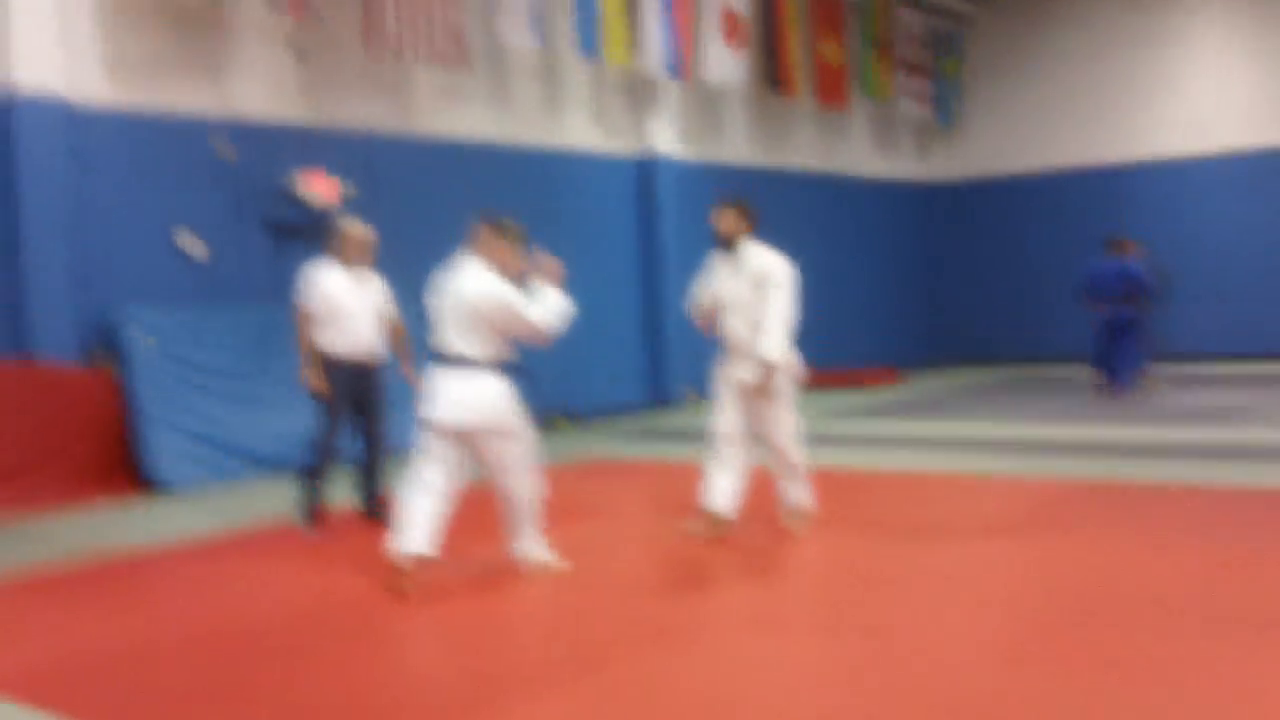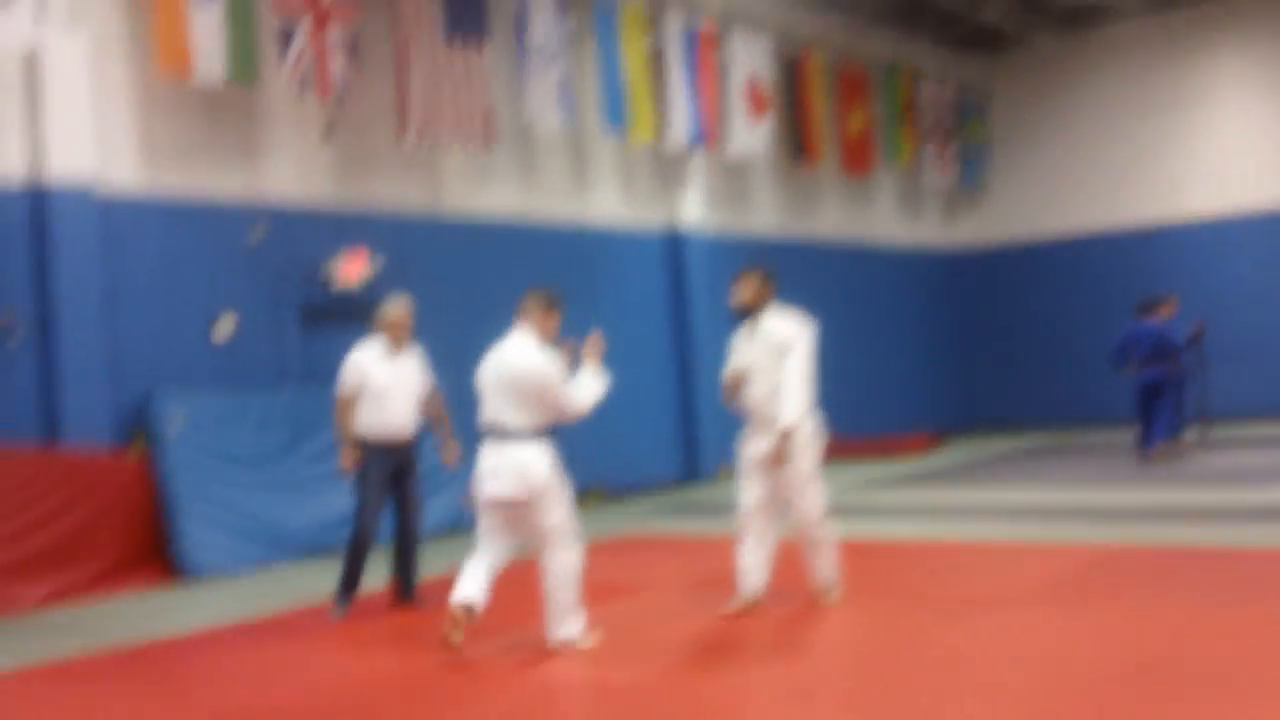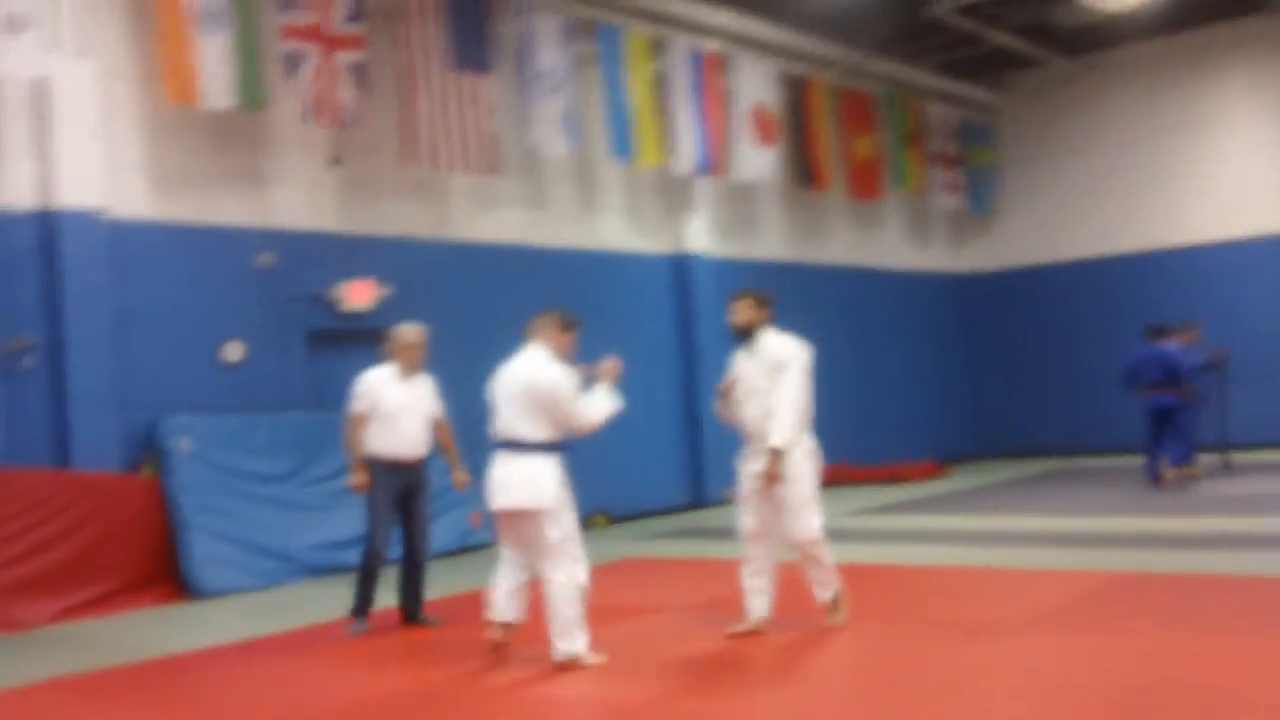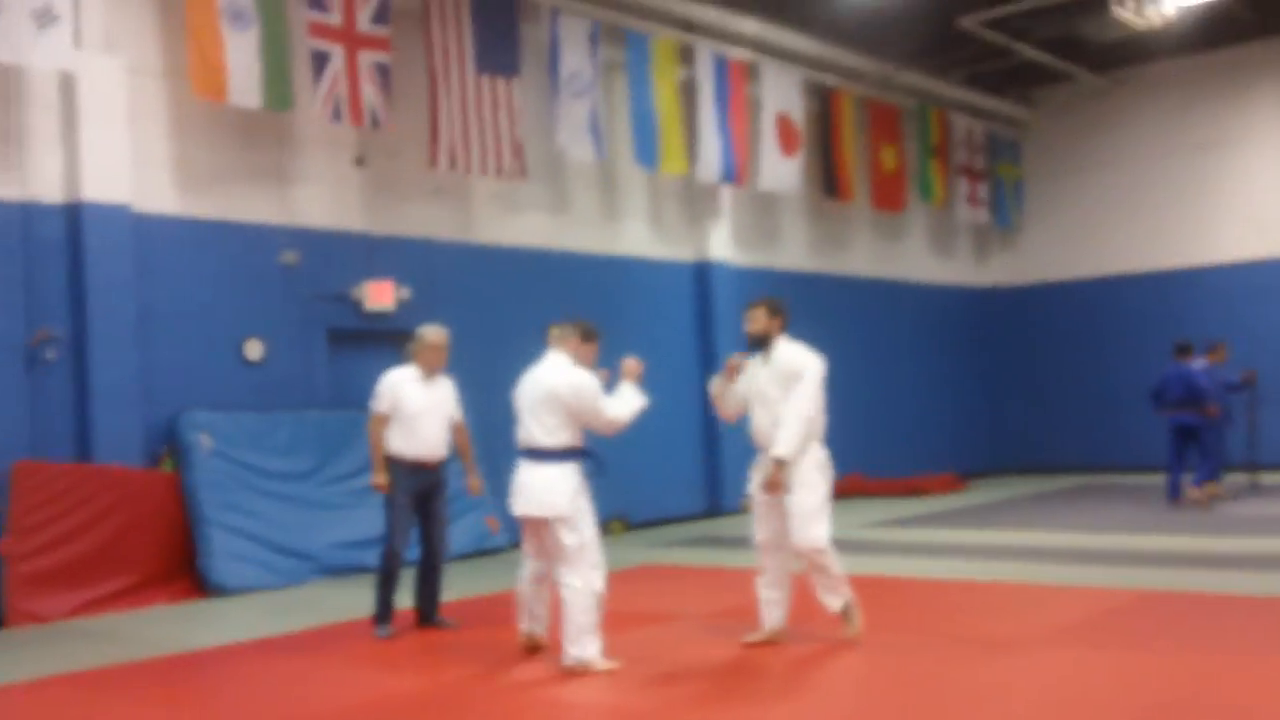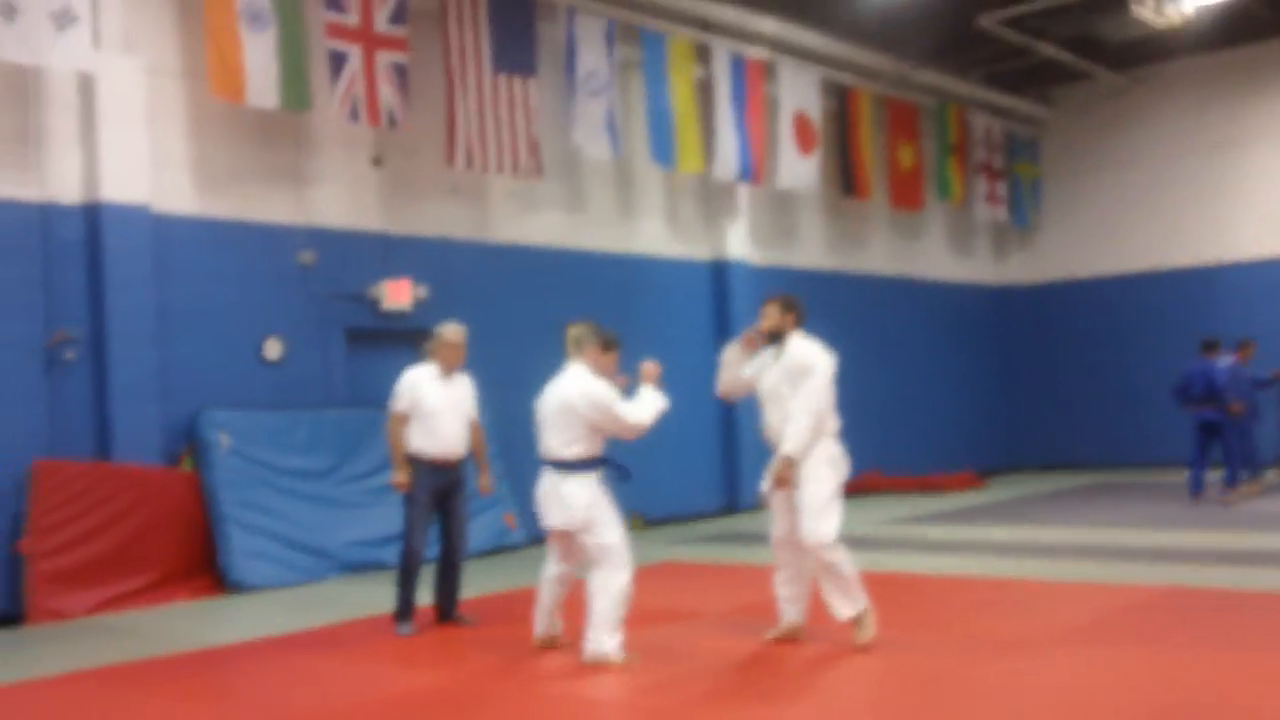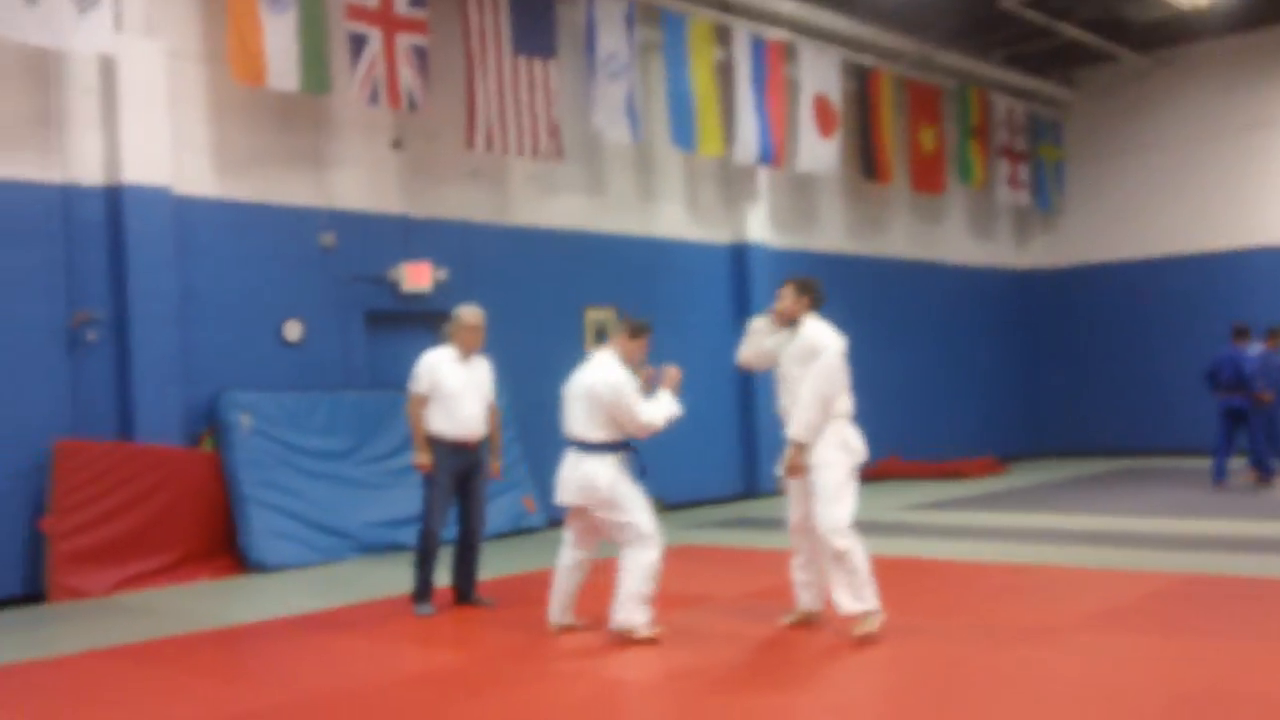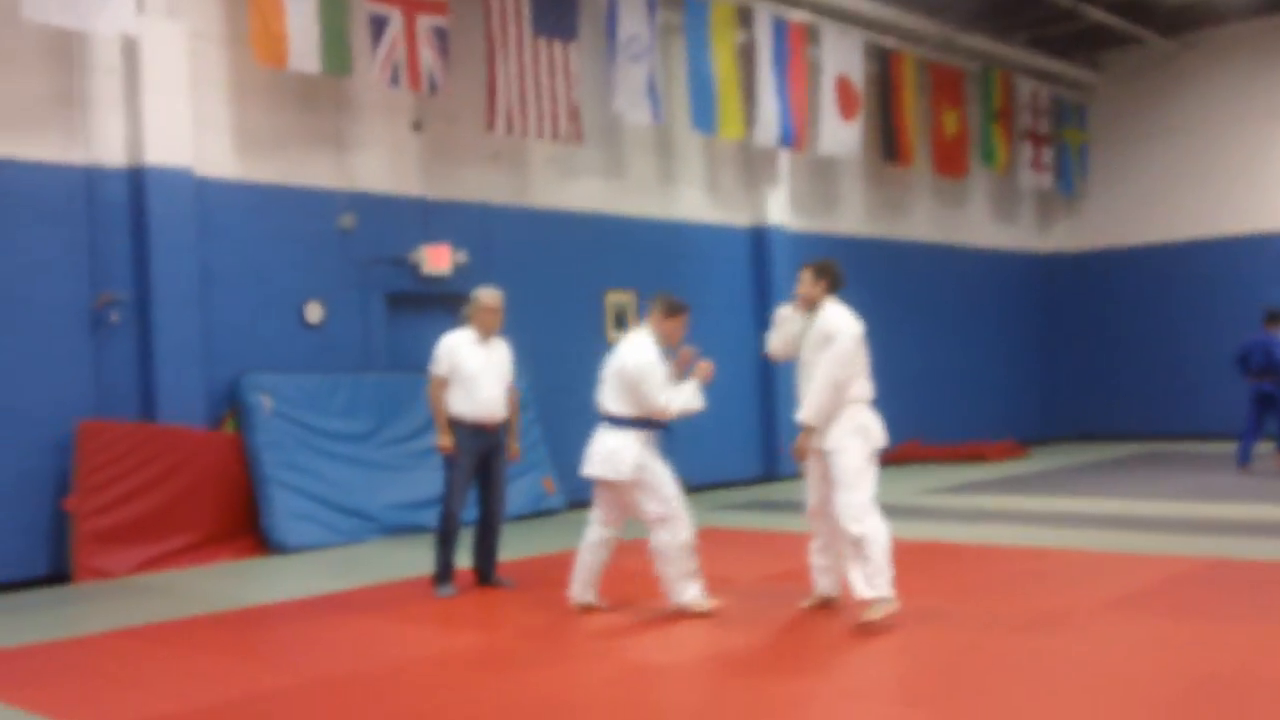
dt=0.1s
person 1, frame 1
left shoulder: (771, 263)
right shoulder: (716, 265)
left elbow: (778, 316)
right elbow: (704, 309)
left wrist: (767, 365)
right wrist: (705, 316)
left hip: (769, 364)
right hip: (732, 364)
left knee: (781, 438)
right knee: (726, 435)
left ankle: (799, 506)
right ankle: (717, 510)
person 1, frame 2
left shoulder: (792, 329)
right shoulder: (741, 337)
left elbow: (796, 384)
right elbow: (738, 390)
left wrist: (785, 433)
right wrist: (731, 388)
left hip: (793, 433)
right hip: (758, 432)
left knee: (807, 510)
right knee: (754, 511)
left ankle: (827, 580)
right ankle: (750, 590)
person 1, frame 3
left shoulder: (788, 350)
right shoulder: (740, 359)
left elbow: (791, 404)
right elbow: (731, 413)
left wrist: (777, 452)
right wrist: (724, 398)
left hip: (789, 454)
right hip: (754, 455)
left knee: (802, 531)
right knee: (754, 535)
left ankle: (831, 594)
right ankle: (756, 614)
person 1, frame 4
left shoulder: (803, 360)
right shoulder: (753, 366)
left elbow: (801, 415)
right elbow: (728, 410)
left wrist: (781, 462)
right wrist: (726, 379)
left hip: (802, 463)
right hip: (768, 464)
left knee: (809, 541)
right knee: (770, 546)
left ankle: (845, 603)
right ankle: (772, 623)
person 1, frame 5
left shoulder: (813, 355)
right shoulder: (766, 359)
left elbow: (809, 411)
right elbow: (727, 387)
left wrist: (789, 459)
right wrist: (740, 349)
left hip: (815, 458)
right hip: (784, 460)
left knee: (816, 538)
right knee: (786, 542)
left ankle: (858, 610)
right ankle: (790, 620)
person 1, frame 6
left shoulder: (823, 337)
right shoulder: (790, 338)
left elbow: (817, 395)
right elbow: (749, 358)
left wrist: (797, 444)
right wrist: (771, 321)
left hip: (831, 441)
right hip: (805, 446)
left knee: (833, 524)
right knee: (803, 527)
left ankle: (866, 609)
right ankle: (808, 605)
person 1, frame 7
left shoulder: (840, 322)
right shoulder: (813, 322)
left elbow: (829, 380)
right elbow: (778, 349)
left wrist: (806, 428)
right wrist: (796, 308)
left hip: (849, 427)
right hip: (824, 430)
left knee: (854, 511)
right knee: (822, 511)
left ankle: (880, 596)
right ankle: (826, 589)
person 2, frame 1
left shoulder: (445, 282)
right shoulder: (494, 289)
right elbow: (538, 325)
left wrist: (520, 283)
right wrist: (549, 287)
left hip: (448, 390)
right hip: (485, 392)
left knee: (434, 477)
right knee: (519, 474)
left ankle: (409, 550)
right ankle: (531, 551)
person 2, frame 2
left shoulder: (493, 356)
right shoulder: (537, 359)
right elbow: (571, 406)
left wrist: (559, 364)
right wrist: (590, 365)
left hip: (494, 459)
right hip: (531, 462)
left knee: (493, 543)
right knee: (560, 547)
left ankle: (464, 605)
right ankle: (567, 631)
person 2, frame 3
left shoulder: (507, 370)
right shoulder: (552, 372)
right elbow: (582, 420)
left wrist: (571, 384)
right wrist: (604, 386)
left hip: (504, 471)
right hip: (538, 474)
left knee: (514, 555)
right knee: (563, 562)
left ankle: (501, 620)
right ankle: (570, 648)
person 2, frame 4
left shoulder: (530, 378)
right shoulder: (574, 377)
right elbow: (610, 420)
left wrist: (593, 389)
right wrist: (629, 383)
left hip: (529, 477)
right hip: (558, 480)
left knee: (537, 562)
right knee: (583, 567)
left ankle: (532, 631)
right ankle: (582, 653)
person 2, frame 5
left shoulder: (554, 387)
right shoulder: (591, 389)
right elbow: (632, 424)
left wrist: (613, 392)
right wrist: (649, 386)
left hip: (554, 484)
right hip: (580, 488)
left knee: (560, 563)
right knee: (612, 564)
left ankle: (547, 632)
right ankle: (601, 647)
person 2, frame 6
left shoulder: (588, 369)
right shoulder: (615, 375)
right elbow: (644, 422)
left wrist: (642, 392)
right wrist: (667, 391)
left hip: (578, 467)
right hip: (602, 471)
left knee: (577, 545)
right knee: (643, 538)
left ankle: (560, 616)
right ankle: (629, 620)
person 2, frame 7
left shoulder: (632, 346)
right shoulder: (645, 355)
right elbow: (663, 406)
left wrist: (677, 371)
right wrist: (694, 383)
left hip: (609, 443)
right hip: (630, 448)
left knee: (604, 523)
right knee: (672, 519)
left ankle: (583, 594)
right ankle: (687, 596)
person 3, frame 1
left shoulder: (376, 282)
right shoulder: (323, 278)
left elbow: (393, 324)
right elbow: (307, 325)
left wrist: (407, 362)
right wrist: (311, 370)
left hip: (369, 371)
right hip: (337, 370)
left knee: (375, 440)
right knee: (329, 440)
left ankle: (372, 507)
right ankle: (312, 510)
person 3, frame 2
left shoulder: (415, 357)
right shoulder: (360, 358)
left elbow: (431, 400)
right elbow: (344, 406)
left wrist: (447, 439)
right wrist: (348, 450)
left hip: (405, 450)
right hip: (373, 451)
left knee: (410, 523)
right knee: (366, 524)
left ankle: (406, 590)
right ankle: (346, 593)
person 3, frame 3
left shoulder: (426, 384)
right shoulder: (373, 379)
left elbow: (440, 428)
right elbow: (355, 425)
left wrist: (456, 466)
right wrist: (357, 469)
left hip: (414, 472)
right hip: (382, 471)
left knee: (417, 546)
right knee: (377, 544)
left ankle: (412, 611)
right ankle: (360, 612)
person 3, frame 4
left shoulder: (447, 385)
right shoulder: (394, 379)
left elbow: (458, 431)
right elbow: (376, 426)
left wrist: (471, 471)
right wrist: (379, 469)
left hip: (435, 473)
right hip: (402, 472)
left knee: (435, 547)
right knee: (396, 546)
left ankle: (428, 612)
right ankle: (383, 617)
person 3, frame 5
left shoulder: (466, 383)
right shoulder: (413, 377)
left elbow: (475, 430)
right elbow: (396, 425)
left wrist: (483, 471)
right wrist: (400, 468)
left hip: (454, 472)
right hip: (422, 470)
left knee: (455, 545)
right knee: (415, 544)
left ankle: (447, 609)
right ankle: (404, 615)
person 3, frame 6
left shoulder: (484, 365)
right shoulder: (432, 360)
left elbow: (491, 412)
right elbow: (415, 407)
left wrist: (494, 454)
right wrist: (421, 450)
left hip: (474, 453)
right hip: (443, 452)
left knee: (473, 526)
right knee: (433, 525)
left ankle: (465, 590)
right ankle: (422, 596)
person 3, frame 7
left shoulder: (503, 347)
right shoulder: (452, 342)
right elbow: (436, 389)
left wrist: (512, 437)
right wrist: (443, 432)
left hip: (494, 435)
right hip: (463, 434)
left knee: (493, 508)
right knee: (453, 507)
left ankle: (486, 572)
right ankle: (443, 577)
